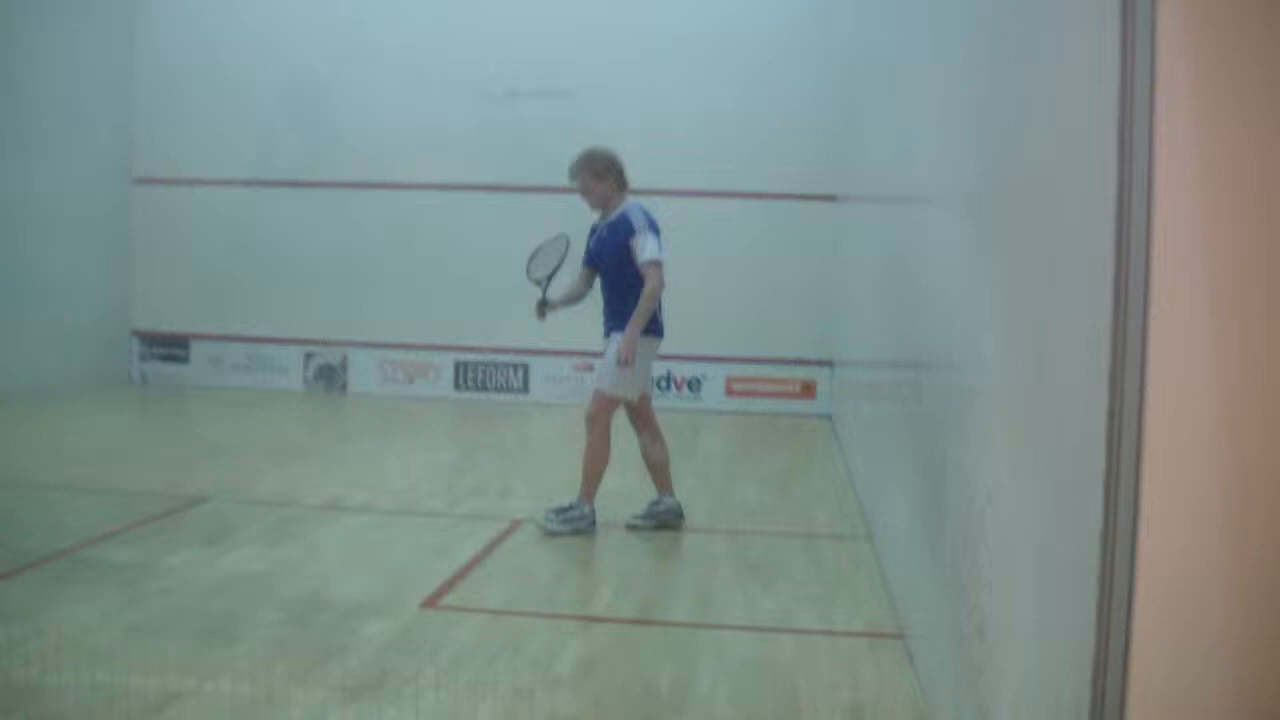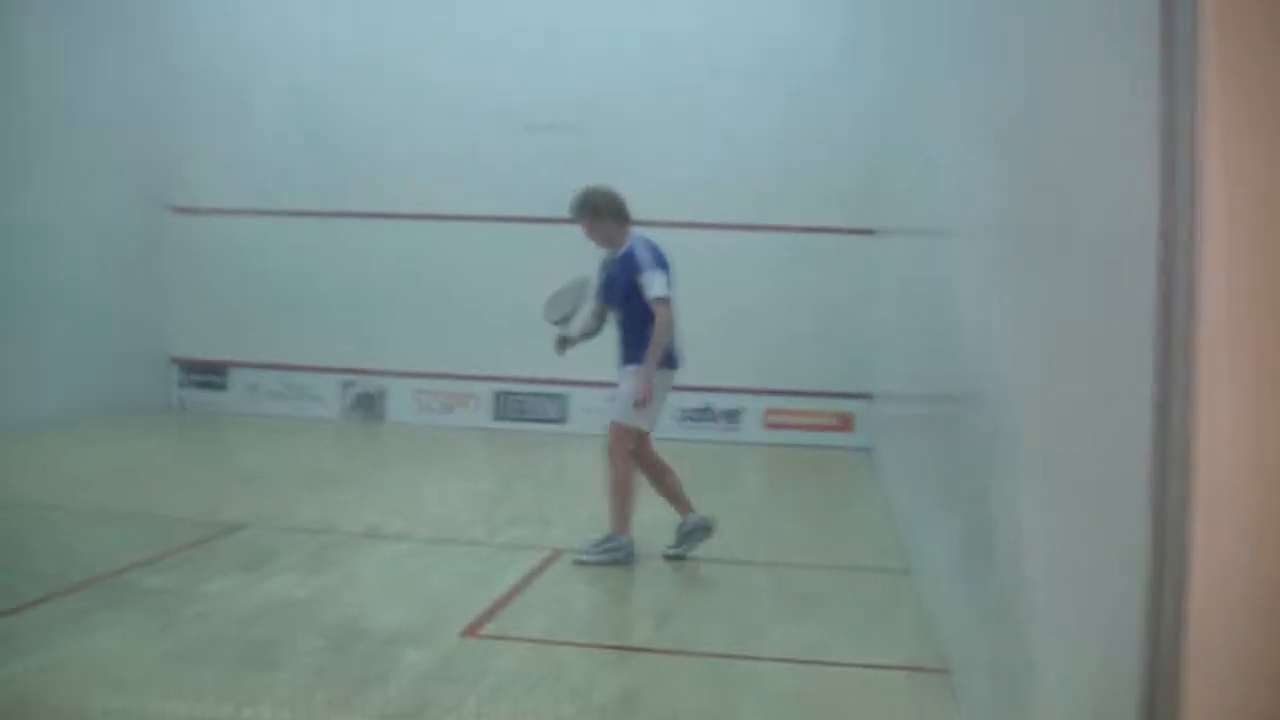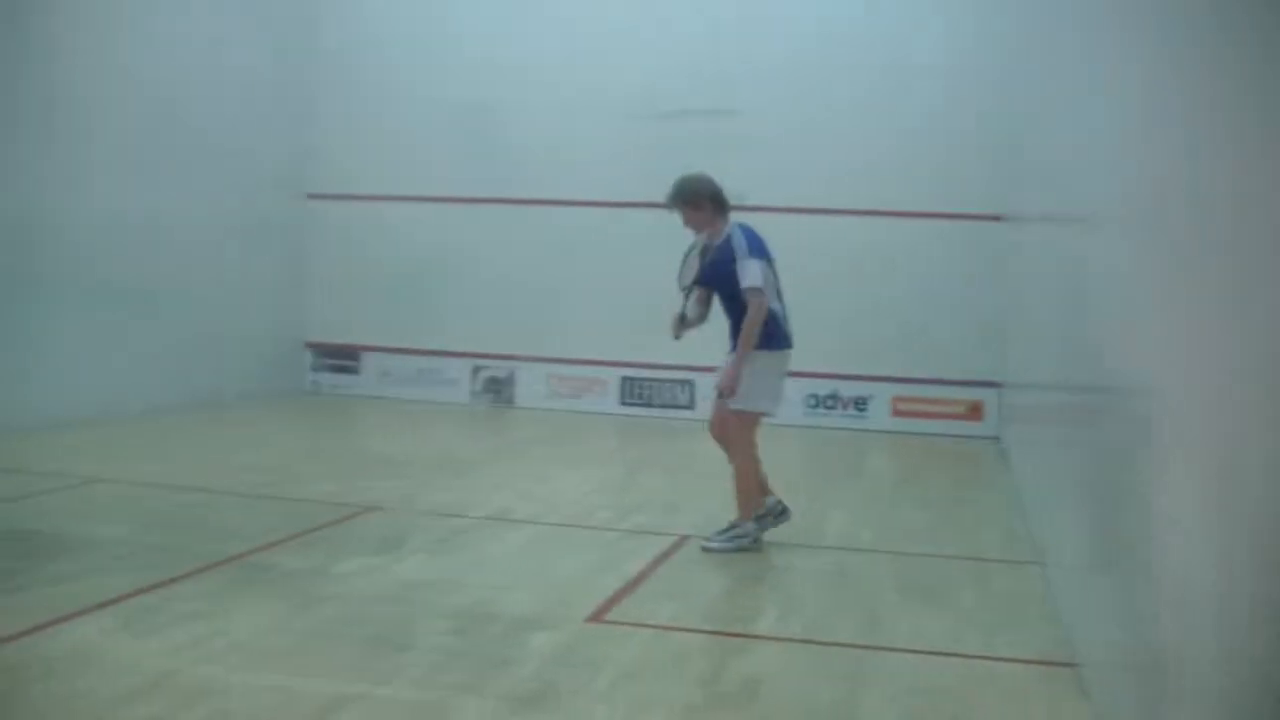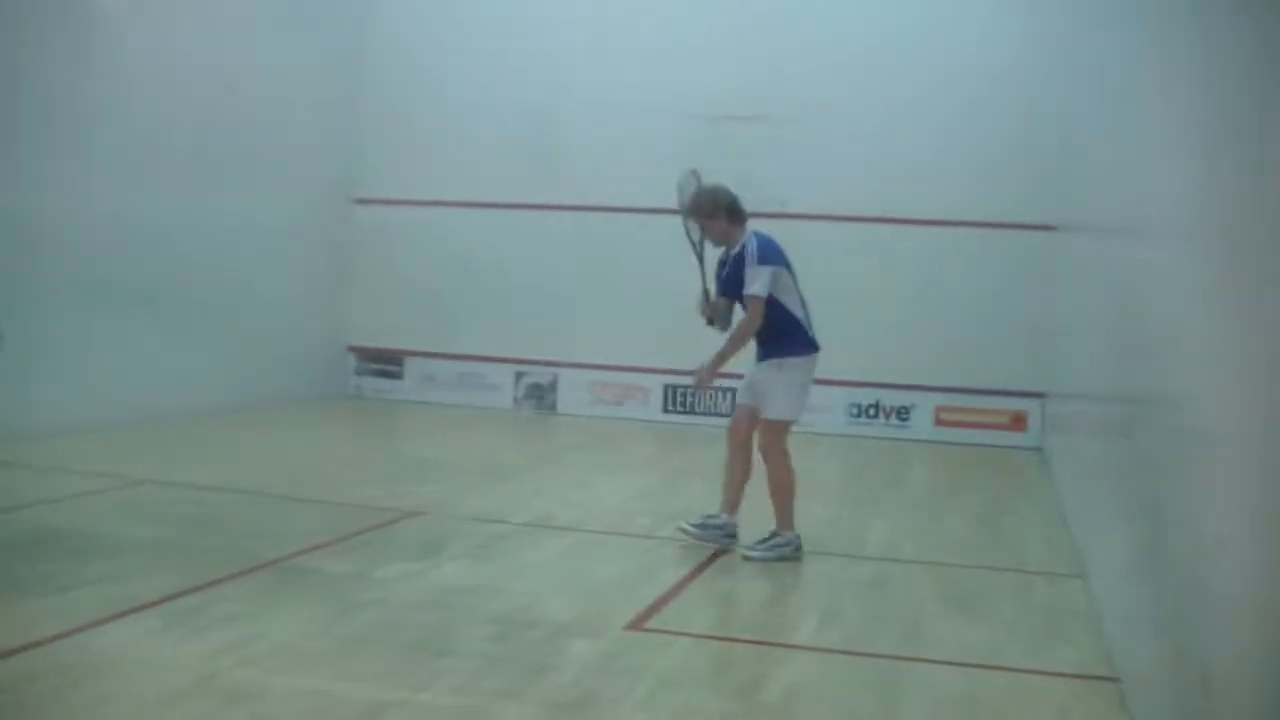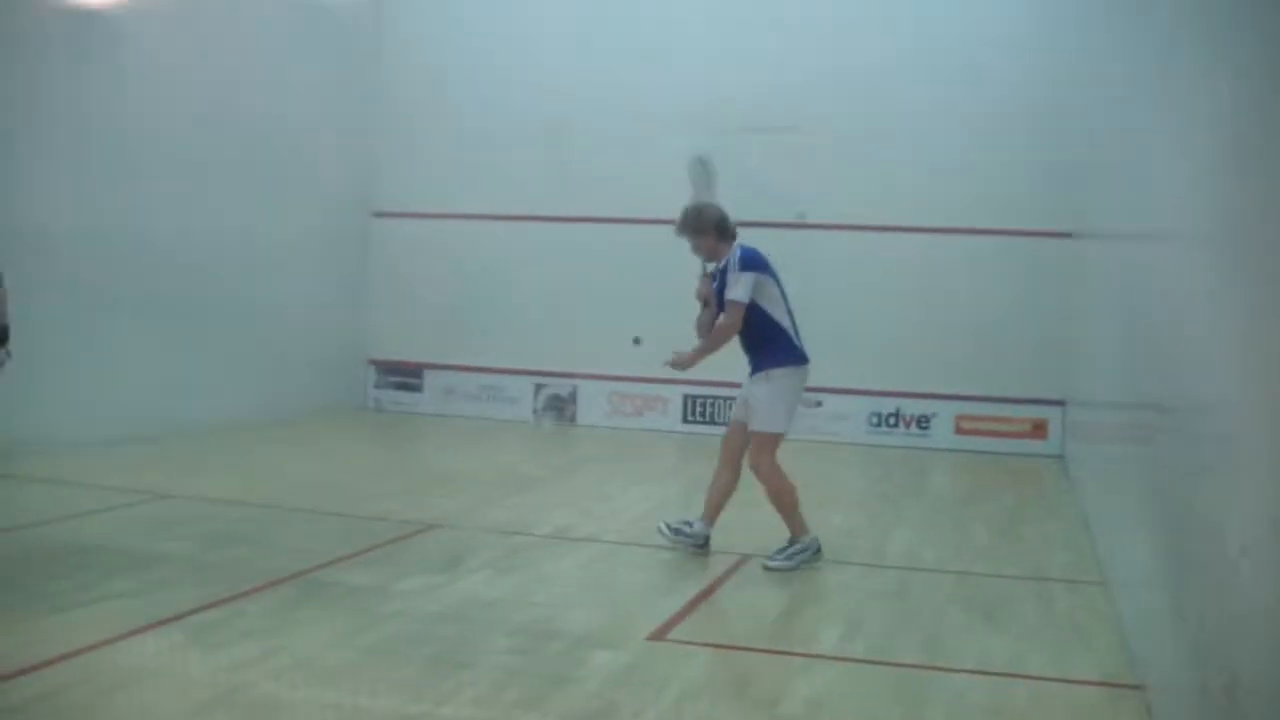
dt=0.2s
person 1, frame 1
left shoulder: (637, 220)
right shoulder: (599, 230)
left elbow: (655, 281)
right elbow: (583, 285)
left wrist: (631, 334)
right wrist: (554, 303)
left hip: (635, 334)
right hip: (620, 334)
left knee: (596, 416)
right knee: (642, 419)
left ankle: (583, 509)
right ankle: (667, 504)
person 1, frame 2
left shoulder: (644, 255)
right shoulder: (611, 263)
left elbow: (664, 317)
right elbow: (598, 318)
left wrist: (647, 375)
right wrist: (574, 338)
left hip: (649, 366)
right hip: (634, 365)
left knee: (617, 447)
right knee: (638, 451)
left ankle: (620, 539)
right ankle: (692, 520)
person 1, frame 3
left shoulder: (743, 243)
right shoulder: (709, 250)
left elbow: (758, 309)
right elbow: (701, 309)
left wrist: (734, 367)
right wrist: (686, 320)
left hip: (765, 349)
right hip: (744, 349)
left knee: (738, 434)
right knee: (720, 428)
left ankle: (749, 527)
right ankle: (768, 502)
person 1, frame 4
left shoulder: (759, 250)
right shoulder: (726, 261)
left elbow: (752, 321)
right elbow: (723, 321)
left wrist: (714, 365)
right wrist: (711, 311)
left hip: (792, 356)
right hip: (768, 358)
left knee: (770, 444)
right knee: (738, 436)
left ankle: (786, 534)
right ankle: (724, 521)
person 1, frame 5
left shoulder: (745, 260)
right shoulder: (718, 274)
left elbow: (732, 325)
right elbow: (709, 331)
left wrist: (692, 356)
right wrist: (705, 311)
left hip: (783, 367)
right hip: (764, 369)
left knee: (760, 457)
right knee: (729, 451)
left ankle: (803, 540)
right ankle: (700, 529)
